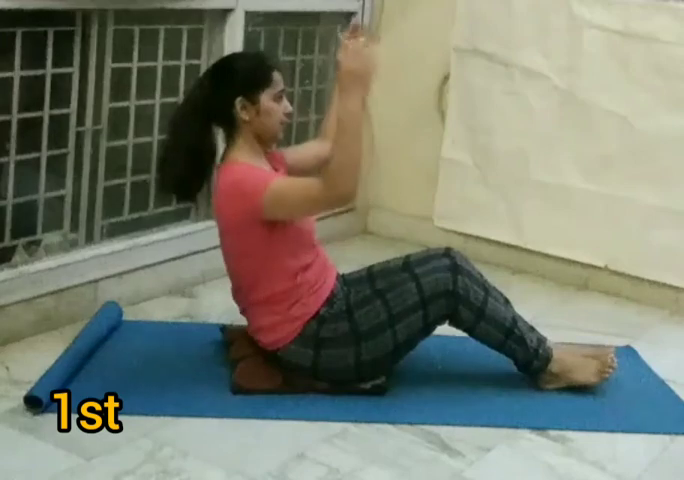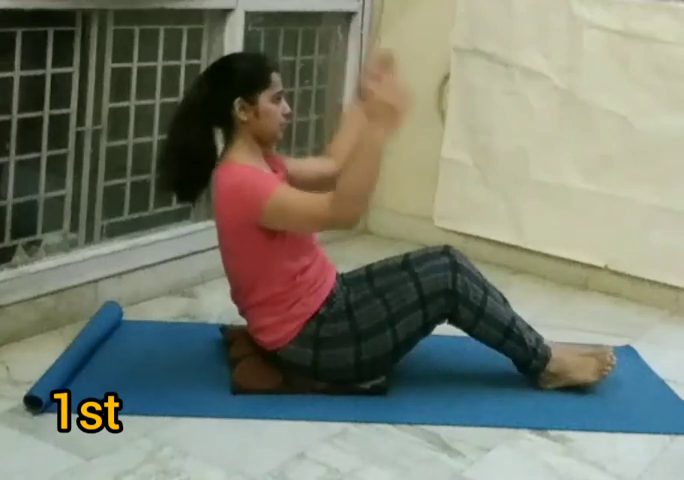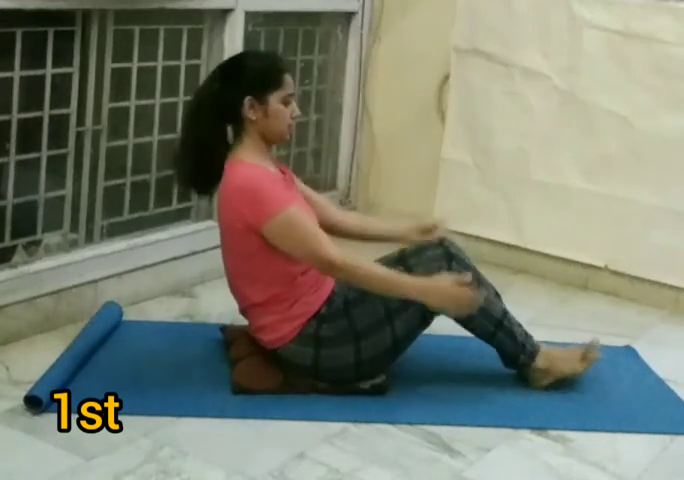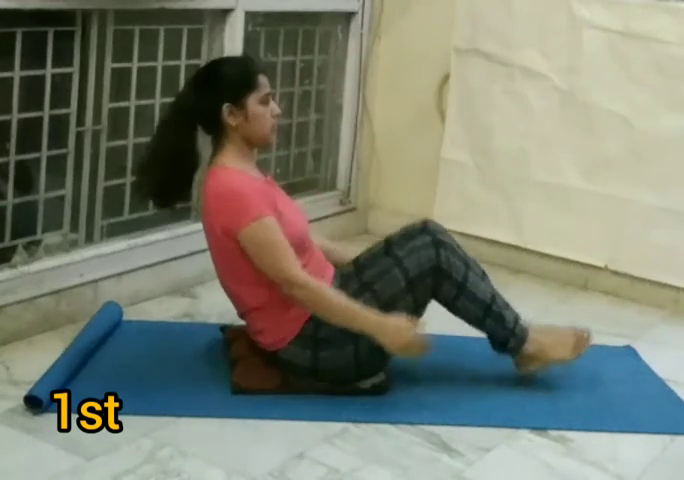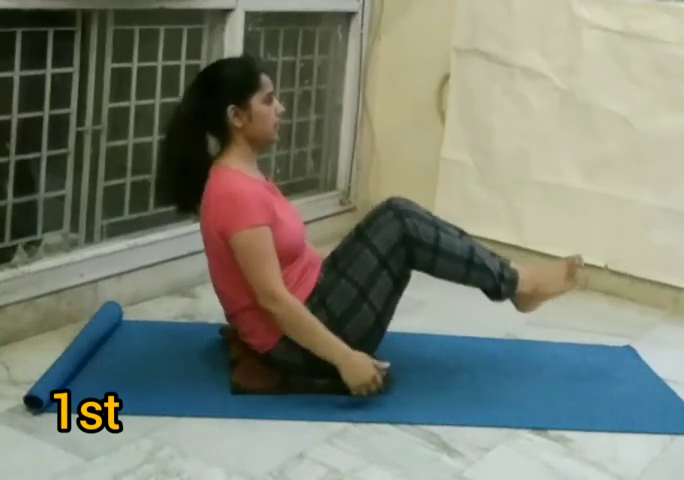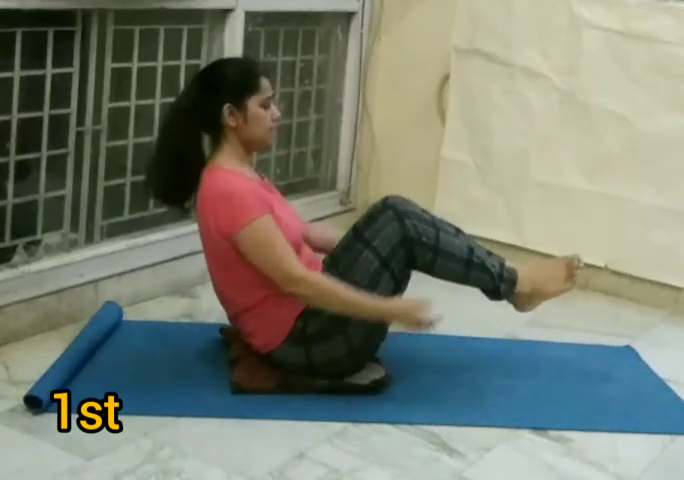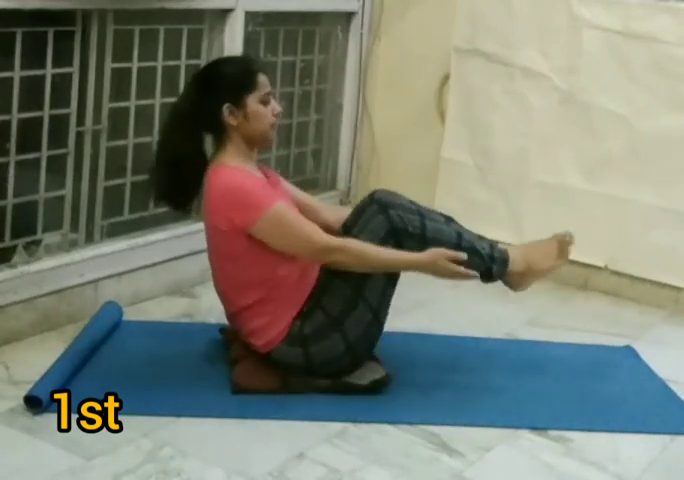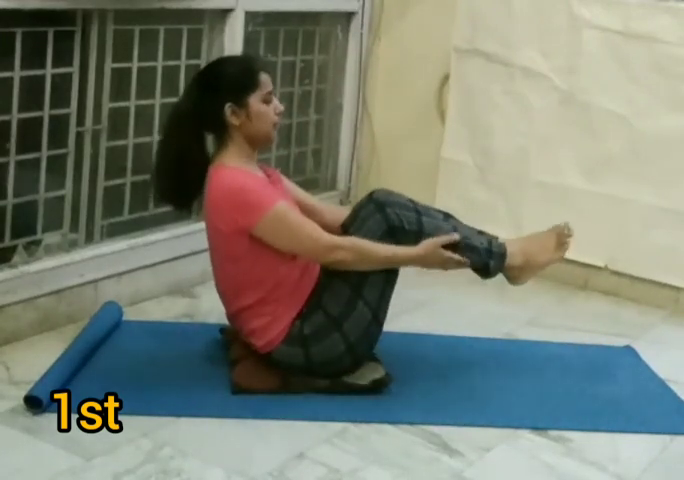
dt=0.5s
person 1, frame 1
left shoulder: (259, 162)
right shoulder: (243, 183)
left elbow: (325, 147)
right elbow: (338, 190)
left wrist: (346, 79)
right wrist: (354, 96)
left hip: (324, 304)
right hip: (312, 339)
left knee: (445, 261)
right knee: (447, 278)
left ankle: (539, 350)
right ankle: (545, 364)
person 1, frame 2
left shoulder: (255, 164)
right shoulder: (244, 184)
left elbow: (329, 166)
right elbow: (341, 212)
left wrist: (362, 104)
right wrist: (379, 129)
left hip: (323, 304)
right hip: (311, 339)
left knee: (445, 259)
right knee: (447, 278)
left ankle: (536, 350)
right ankle: (544, 364)
person 1, frame 3
left shoulder: (261, 169)
right shoulder: (251, 185)
left elbow: (333, 218)
right elbow: (333, 261)
left wrist: (408, 231)
right wrist: (423, 289)
left hip: (321, 308)
right hip: (311, 340)
left knee: (437, 255)
right knee: (442, 262)
left ankle: (524, 350)
right ankle: (533, 361)
person 1, frame 4
left shoulder: (242, 175)
right shoulder: (234, 190)
right elbow: (293, 283)
left wrist: (358, 265)
right wrist: (379, 327)
left hip: (319, 311)
right hip: (310, 341)
left knee: (424, 236)
right knee: (430, 254)
left ankle: (515, 335)
right ankle: (522, 343)
person 1, frame 5
left shoulder: (239, 176)
right shoulder: (235, 193)
right elbow: (272, 297)
left wrist: (360, 285)
right wrist: (345, 358)
left hip: (311, 306)
right hip: (298, 343)
left knee: (397, 217)
right knee: (397, 222)
left ankle: (507, 280)
right ankle: (514, 284)
person 1, frame 6
left shoulder: (238, 176)
right shoulder: (229, 191)
left elbow: (302, 236)
right elbow: (294, 279)
left wrist: (379, 239)
right wrist: (386, 310)
left hip: (304, 317)
right hip: (302, 341)
left knee: (395, 216)
right knee: (397, 221)
left ankle: (506, 279)
right ankle: (512, 283)
person 1, frame 7
left shoulder: (246, 173)
right shoulder: (235, 187)
left elbow: (324, 217)
right elbow: (329, 250)
left wrist: (413, 229)
right wrist: (420, 262)
left hip: (302, 313)
right hip: (303, 340)
left knee: (382, 208)
right knee: (385, 213)
left ankle: (497, 259)
right ankle: (507, 265)
person 1, frame 8
left shoulder: (249, 172)
right shoulder: (236, 187)
left elbow: (326, 216)
right elbow: (331, 250)
left wrist: (415, 230)
right wrist: (417, 255)
left hip: (303, 310)
right hip: (305, 340)
left knee: (381, 209)
right knee: (385, 214)
left ankle: (499, 253)
right ankle: (505, 257)
